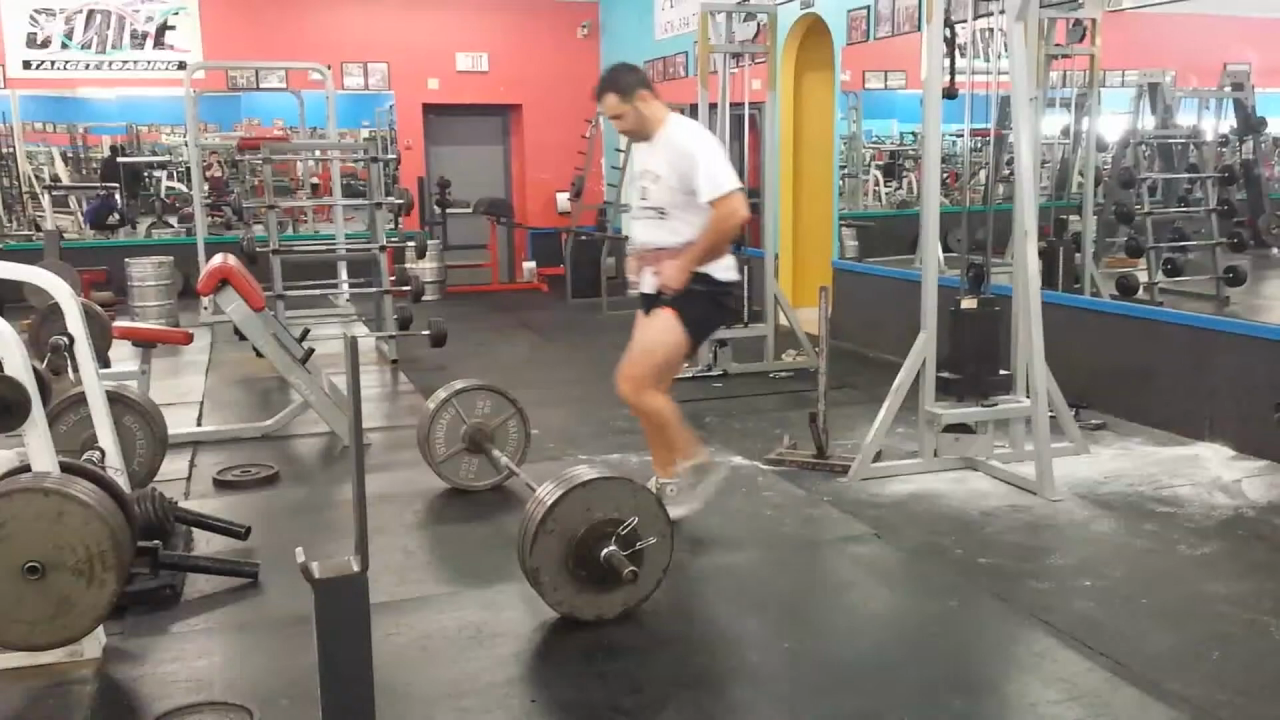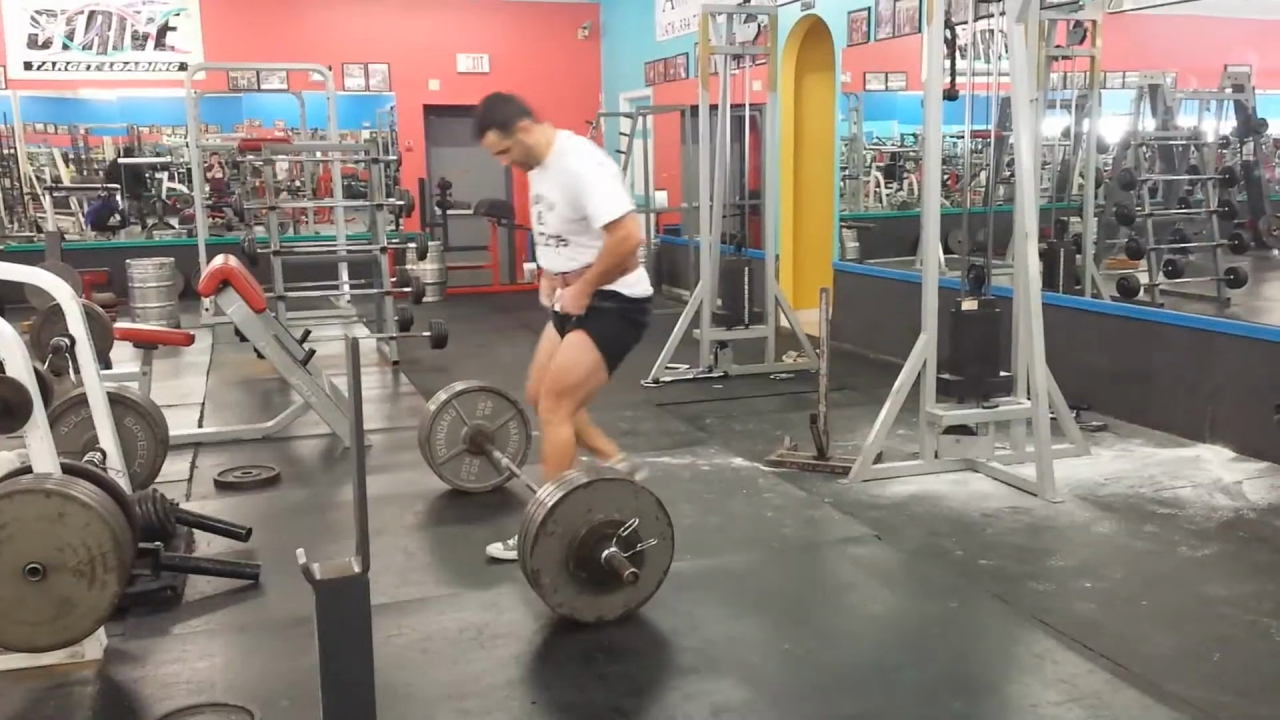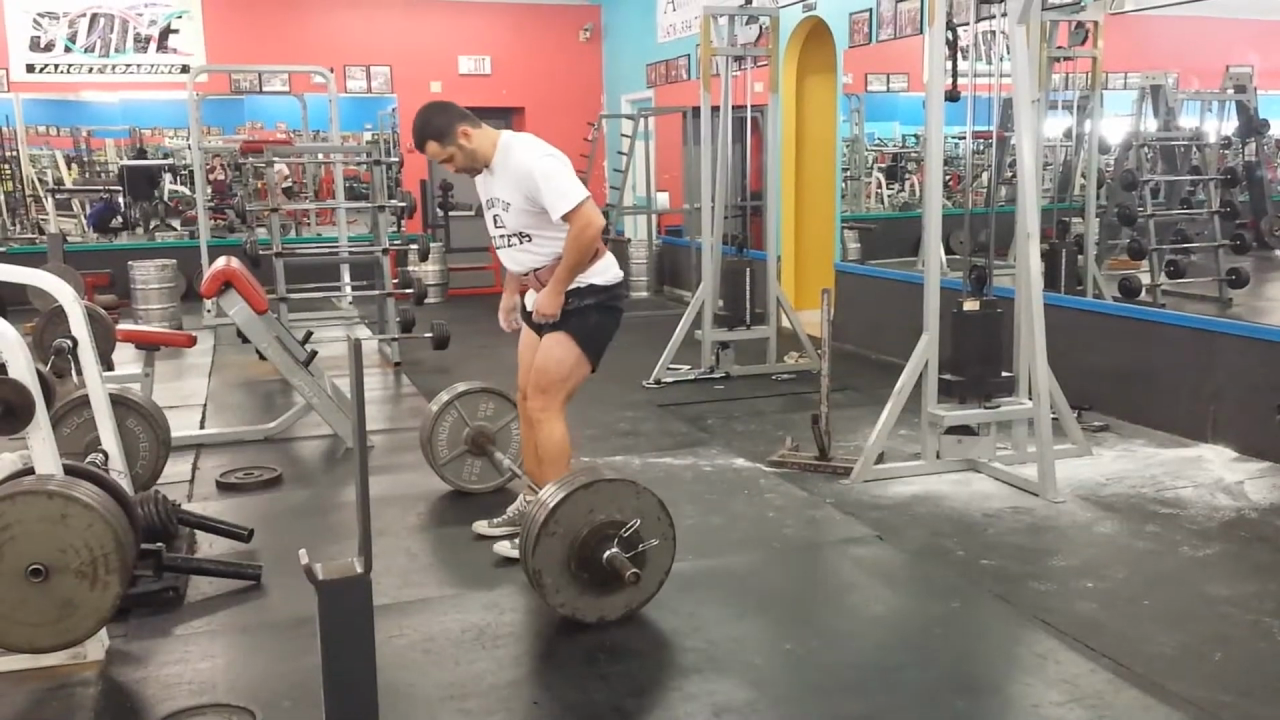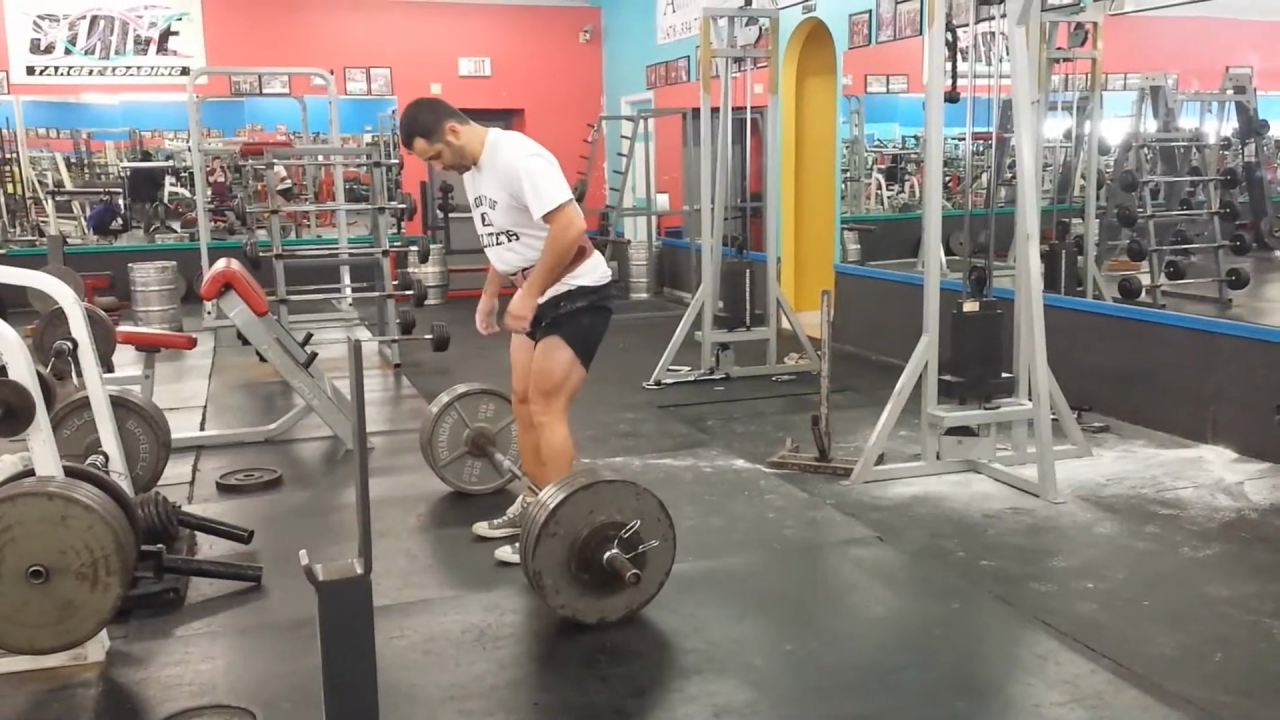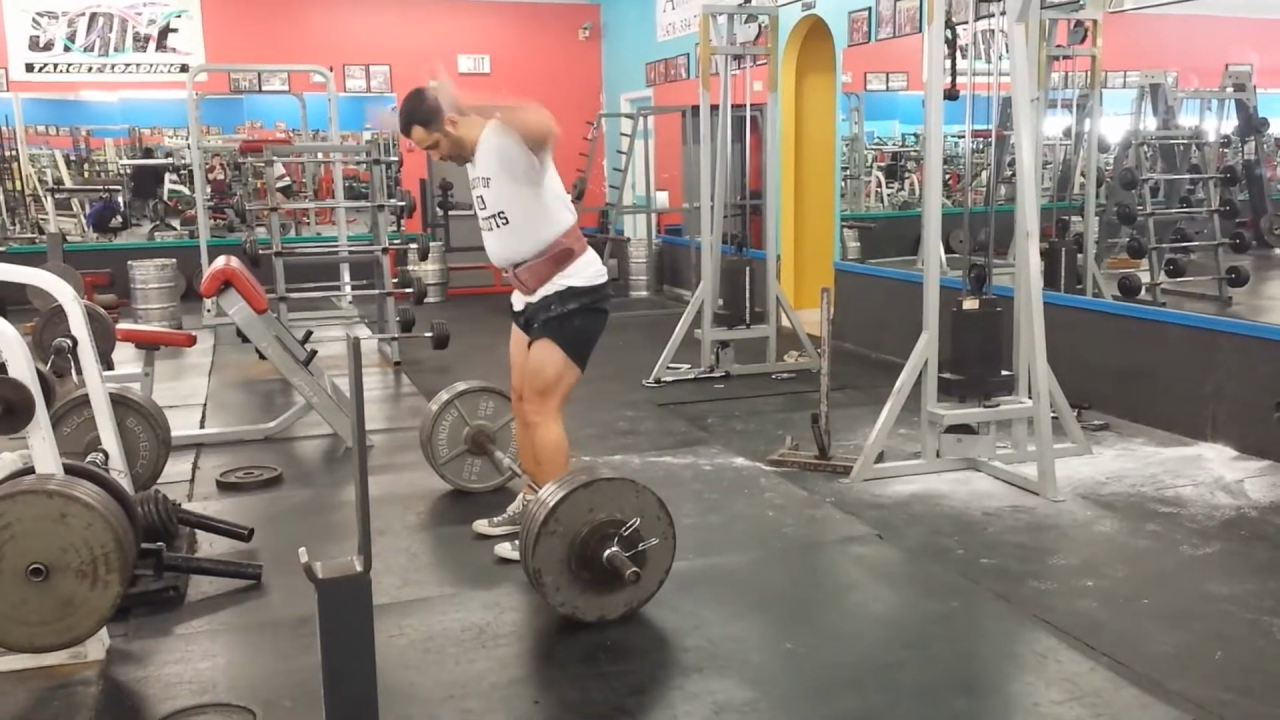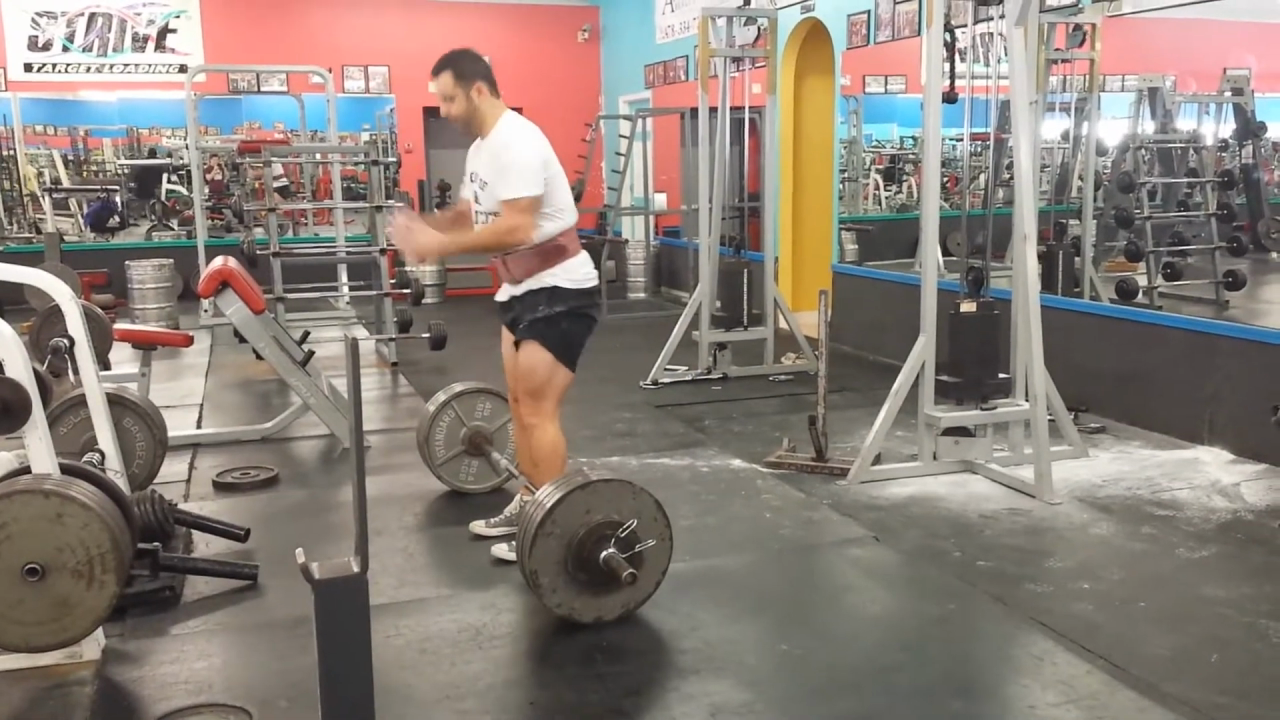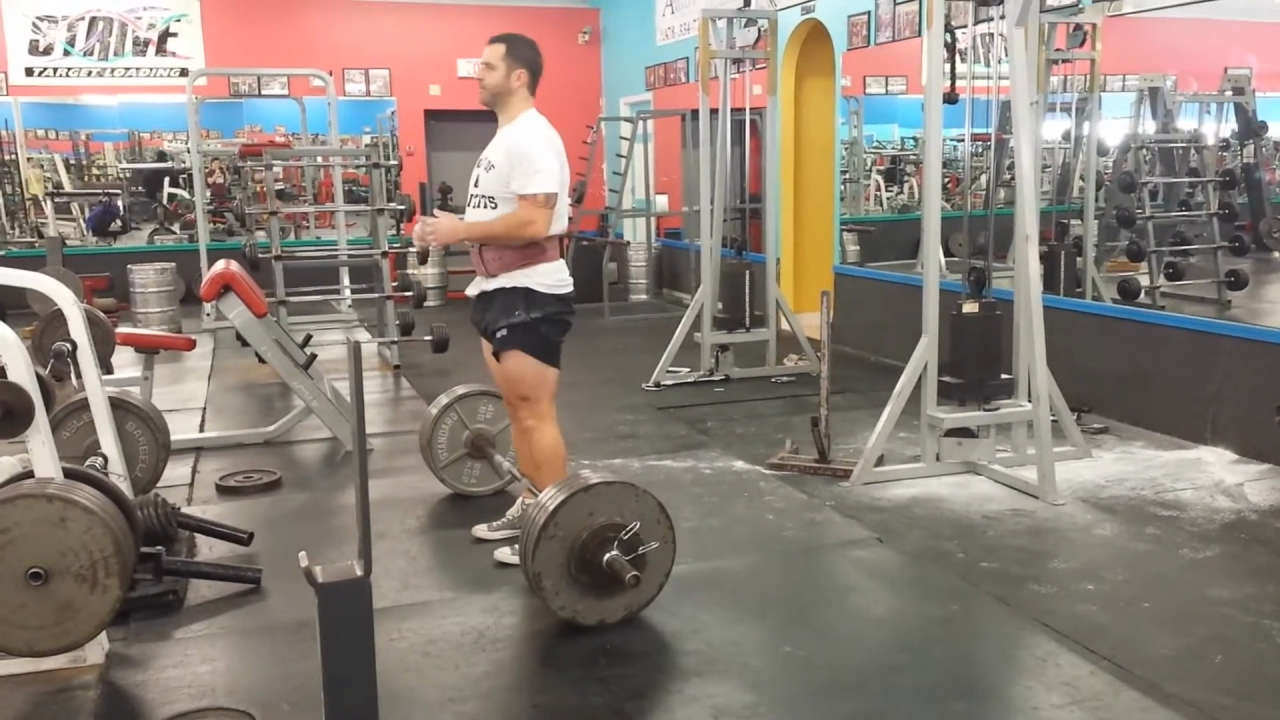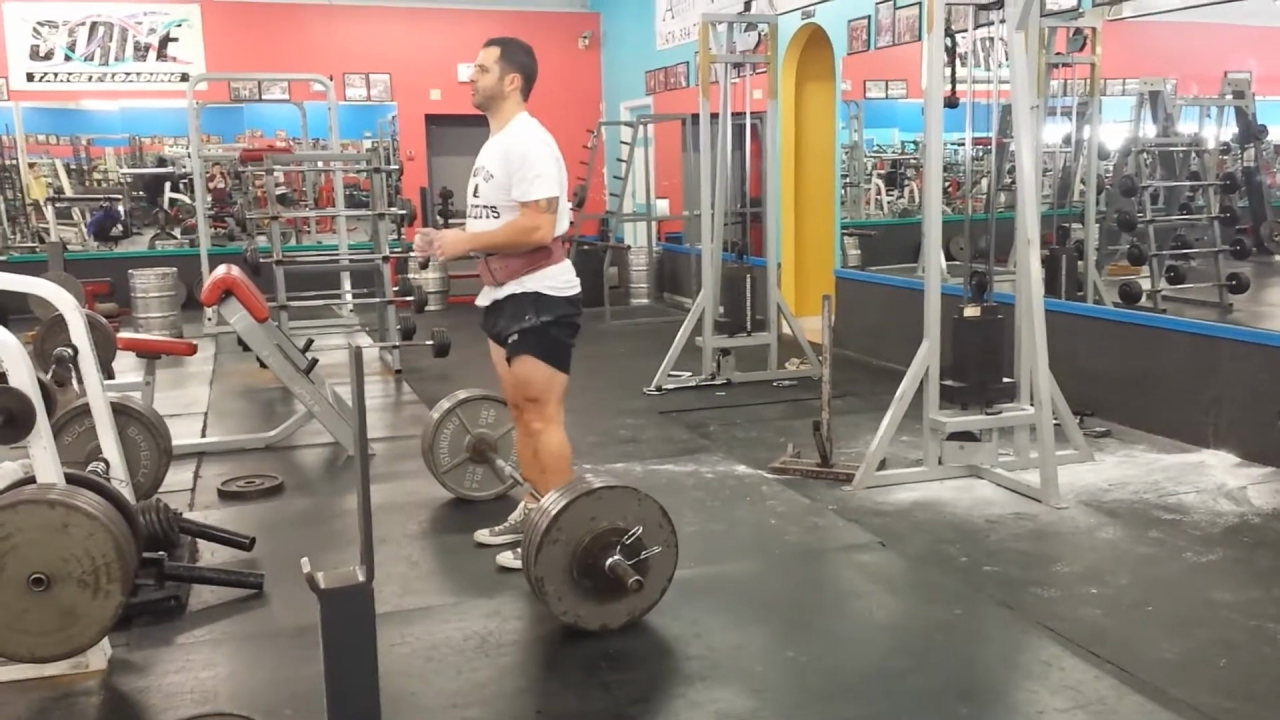
dt=0.4s
person 1, frame 1
left shoulder: (690, 142)
right shoulder: (640, 146)
left elbow: (734, 212)
left wrist: (686, 264)
right wrist: (637, 252)
left hip: (699, 285)
right hip: (659, 283)
left knee: (632, 382)
right knee: (649, 386)
left ankle: (697, 464)
right ankle: (667, 483)
person 1, frame 2
left shoulder: (581, 165)
right shoulder: (540, 166)
left elbow: (628, 236)
left wrist: (582, 289)
right wrist: (549, 275)
left hip: (613, 302)
right hip: (577, 300)
left knee: (554, 404)
right knee: (539, 395)
right ankle: (619, 465)
person 1, frame 3
left shoulder: (531, 159)
right shoulder: (485, 171)
left elbow: (589, 223)
left wrist: (556, 290)
right wrist: (512, 291)
left hip: (586, 293)
right hip: (545, 294)
left knee: (544, 404)
right knee: (527, 401)
right ankle: (533, 503)
person 1, frame 4
left shoulder: (517, 158)
right shoulder: (473, 169)
left elbow: (570, 226)
left wrist: (529, 295)
right wrist: (490, 294)
left hip: (575, 293)
right hip: (536, 295)
left knee: (546, 408)
right knee: (523, 403)
right ankle: (533, 505)
person 1, frame 5
left shoulder: (506, 138)
right shoulder: (477, 150)
left elbow: (545, 127)
left wrist: (464, 100)
right wrist: (404, 116)
left hip: (572, 289)
right hip: (534, 291)
left knee: (540, 408)
right knee: (523, 401)
right ankle: (532, 503)
person 1, frame 6
left shoulder: (515, 142)
right shoulder: (481, 145)
left elbow: (517, 229)
right elbow: (466, 213)
left wrist: (442, 246)
right wrist: (424, 227)
left hip: (560, 291)
right hip: (526, 291)
left knee: (537, 411)
right knee: (521, 405)
right ankle: (530, 505)
person 1, frame 7
left shoulder: (532, 137)
right shoulder: (507, 137)
left elbow: (533, 222)
left wrist: (460, 232)
right wrist: (453, 225)
left hip: (530, 294)
right hip: (500, 291)
left knee: (535, 415)
right knee: (518, 410)
right ankle: (531, 507)
person 1, frame 8
left shoulder: (527, 142)
right shoulder: (497, 144)
left elbow: (537, 228)
left wrist: (464, 242)
right wrist: (450, 235)
left hip: (539, 298)
right hip: (506, 296)
left knee: (542, 418)
right knee: (522, 413)
right ankle: (533, 511)
